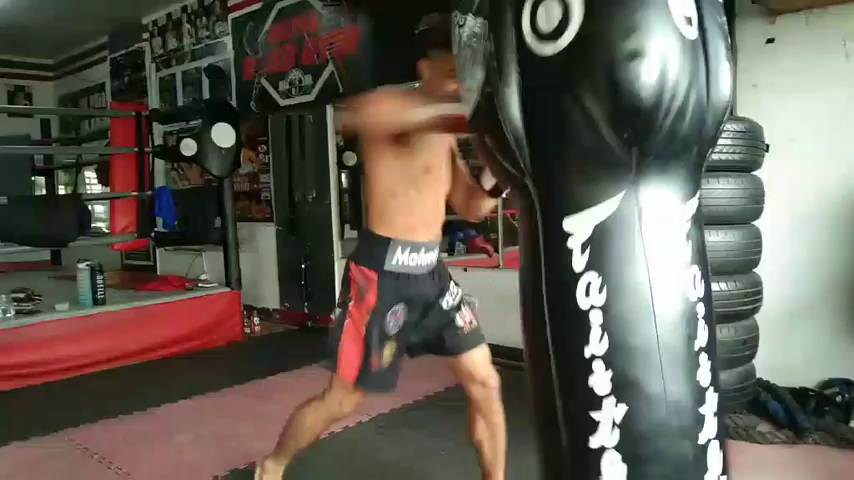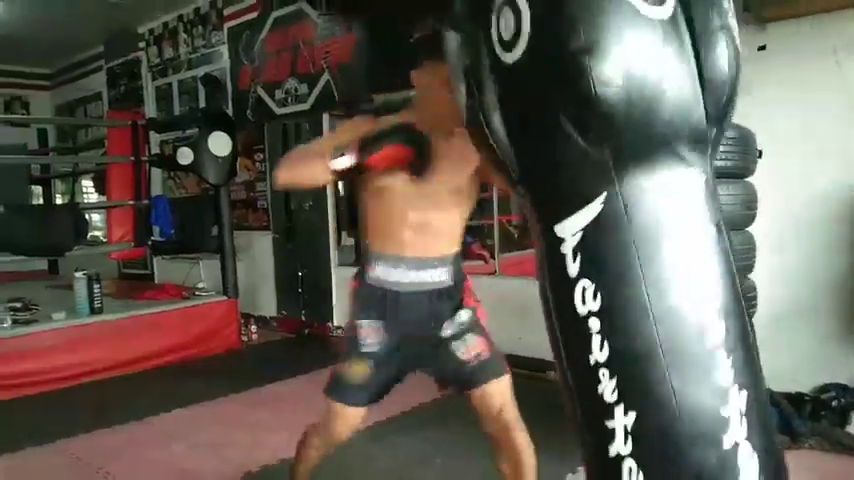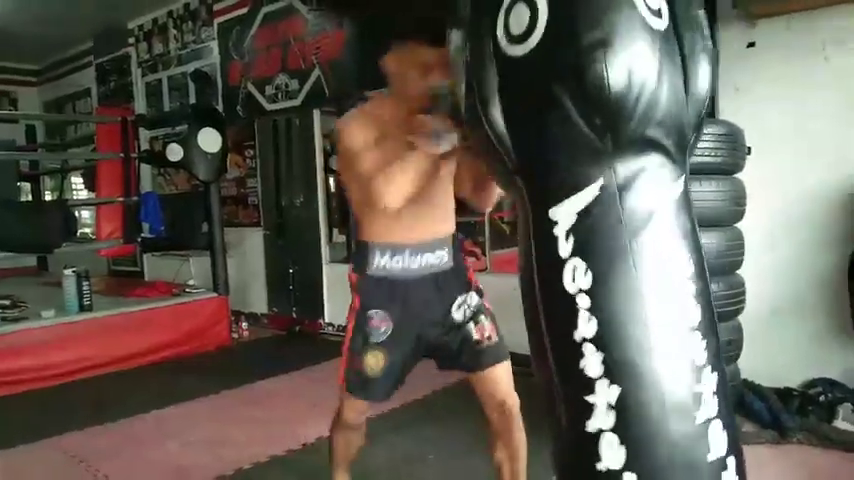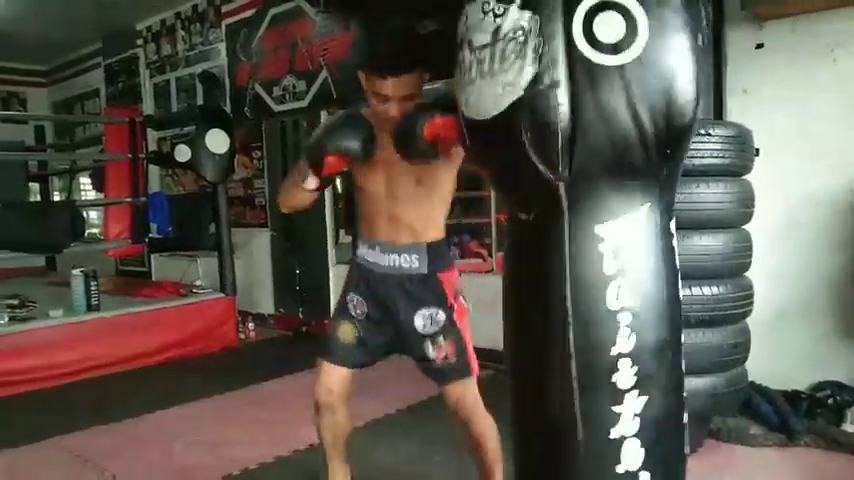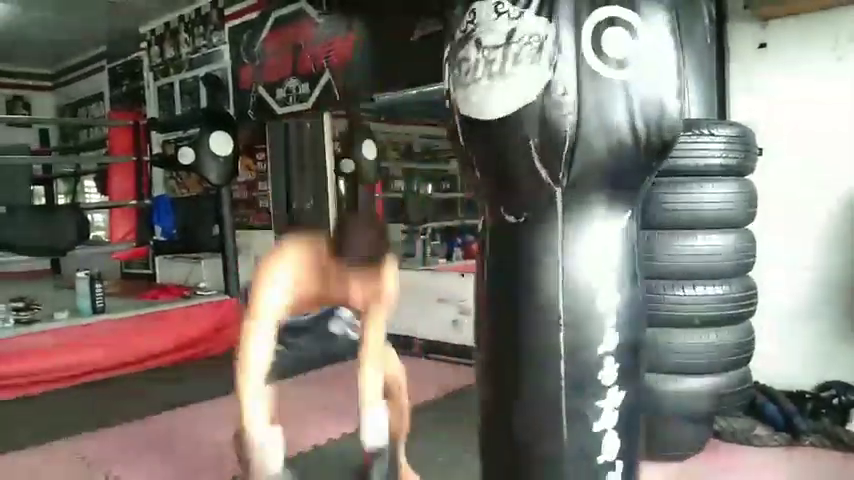
dt=0.4s
person 1, frame 1
left shoulder: (441, 137)
right shoulder: (394, 106)
left elbow: (472, 206)
right elbow: (357, 117)
left wrist: (498, 170)
right wrist: (462, 109)
left hip: (431, 272)
right hip: (383, 273)
left knee: (485, 385)
right knee: (343, 399)
person 1, frame 2
left shoulder: (479, 143)
right shoulder: (368, 131)
right elbow: (285, 174)
right wrist: (355, 158)
left hip: (447, 293)
right hip: (382, 295)
left knee: (504, 418)
right knee: (337, 426)
person 1, frame 3
left shoulder: (448, 120)
right shoulder: (357, 126)
left elbow: (483, 199)
right elbow: (387, 195)
right wrist: (439, 133)
left hip: (446, 275)
right hip: (383, 283)
left knee: (503, 403)
right knee: (352, 413)
person 1, frame 4
right shoulder: (348, 130)
right elbow: (287, 202)
right wrist: (315, 169)
left hip: (426, 276)
right hip: (368, 273)
left knee: (465, 404)
right knee: (327, 392)
person 1, frame 5
left shoulder: (383, 273)
right shoulder: (281, 276)
left elbow: (372, 358)
right elbow: (249, 378)
left wrist: (375, 441)
right hip: (280, 322)
